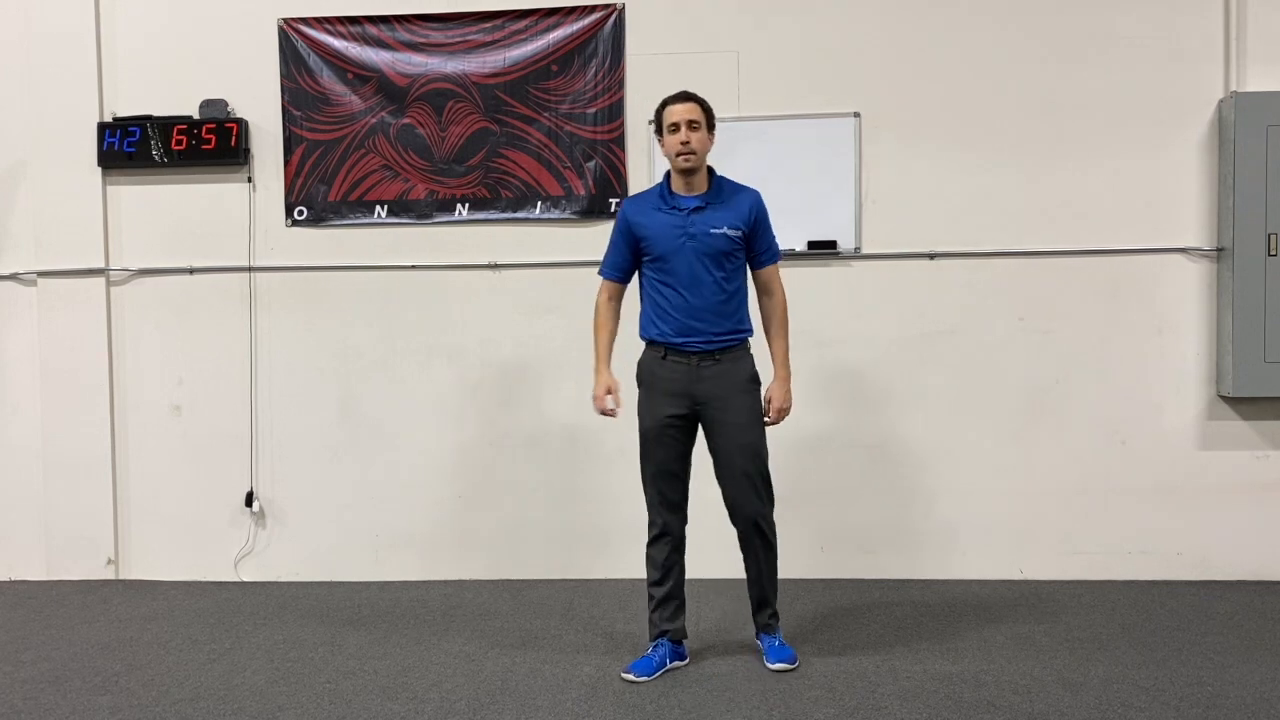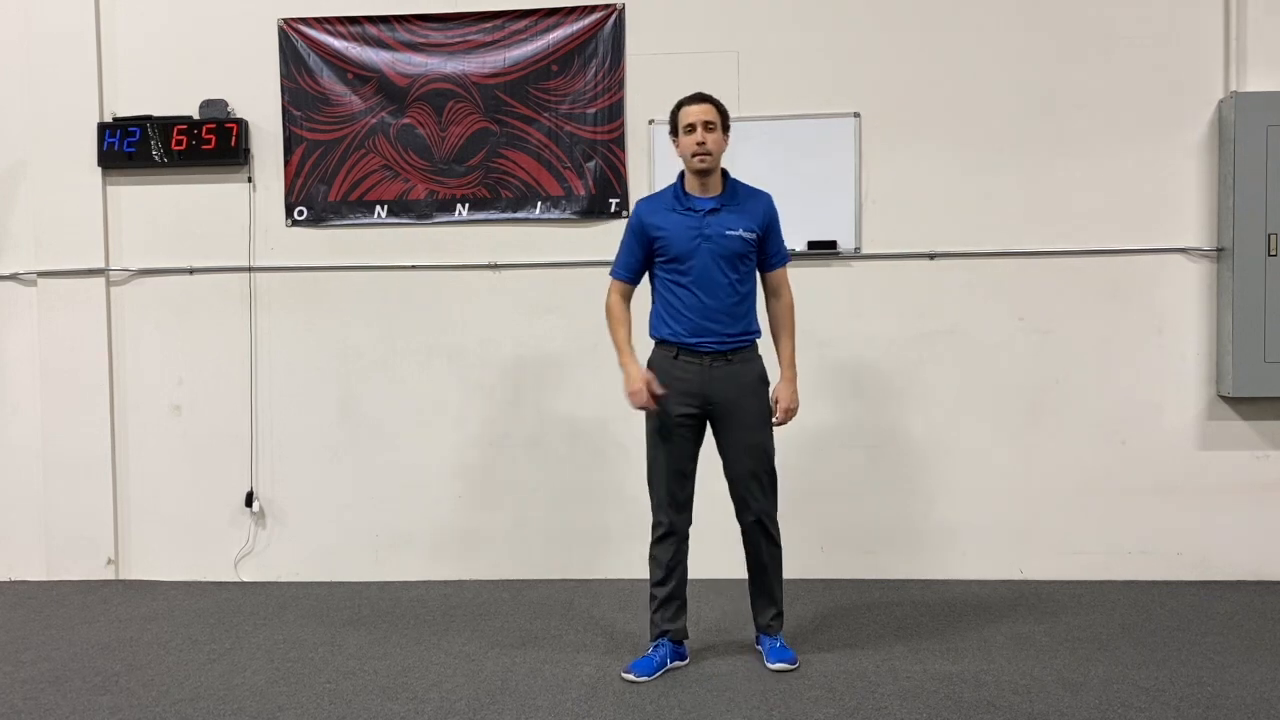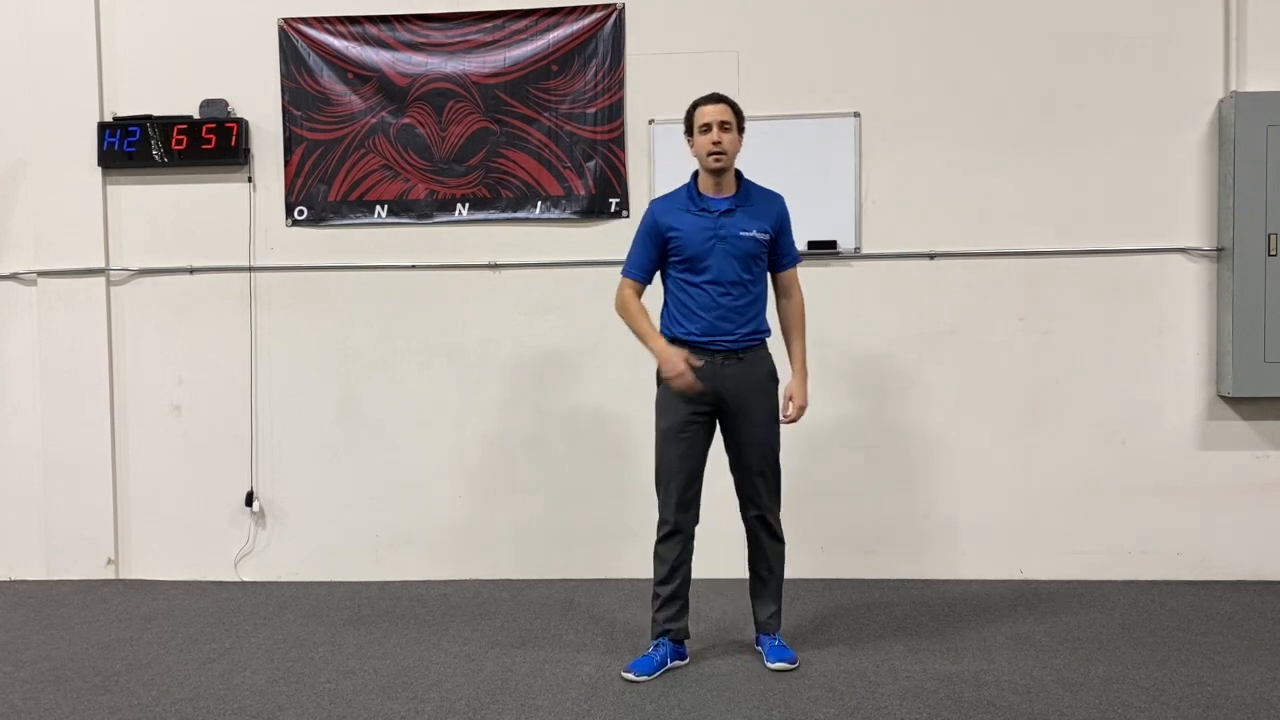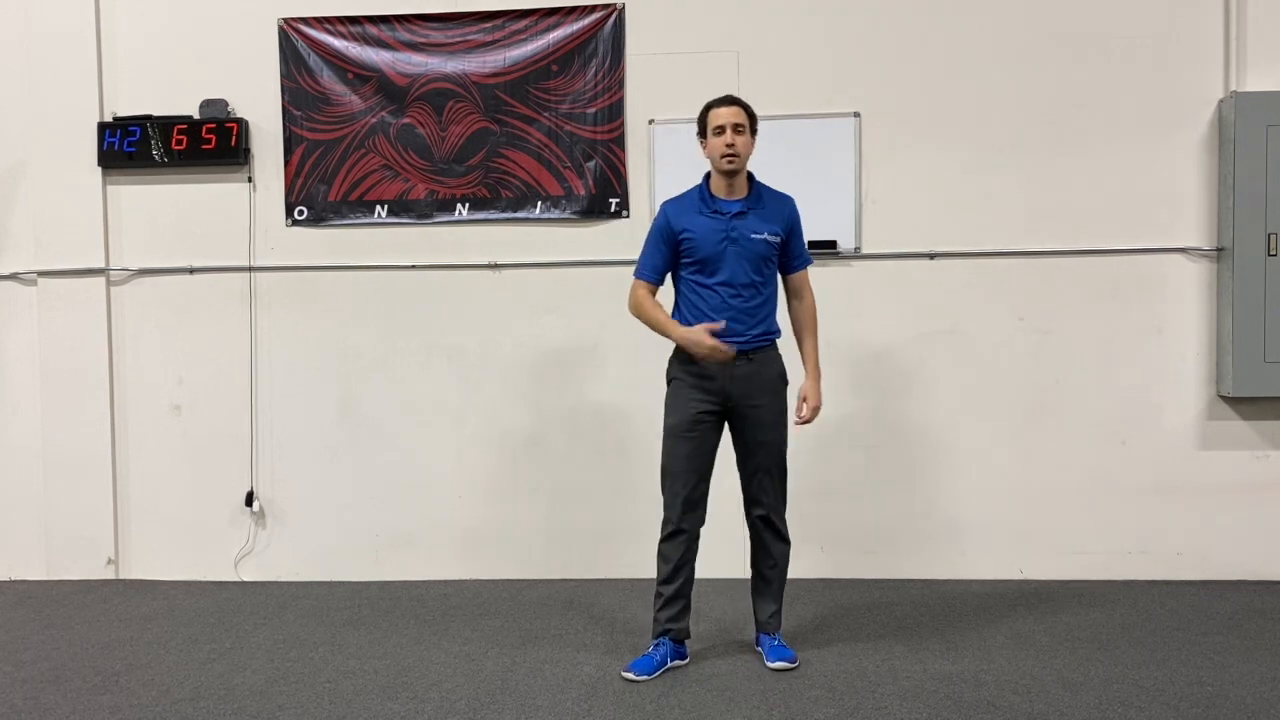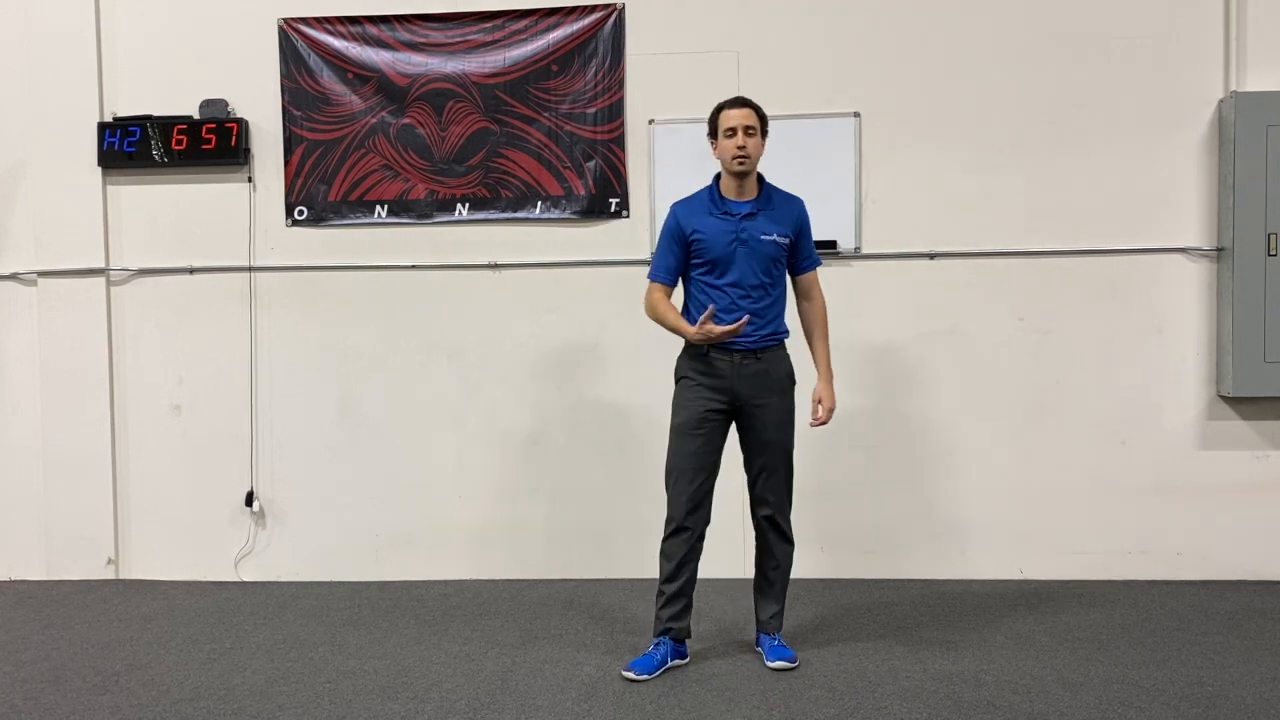
dt=0.1s
person 1, frame 1
left shoulder: (746, 204)
right shoulder: (636, 213)
left elbow: (771, 292)
right elbow: (608, 295)
left wrist: (781, 374)
right wrist: (603, 370)
left hip: (731, 371)
right hip: (663, 373)
left knee: (752, 510)
right knee: (665, 515)
left ankle: (768, 629)
right ankle: (666, 638)
person 1, frame 2
left shoulder: (757, 207)
right shoulder: (649, 214)
left elbow: (778, 294)
right elbow: (618, 295)
left wrist: (788, 375)
right wrist: (629, 364)
left hip: (741, 371)
right hip: (673, 372)
left knee: (757, 510)
right knee: (670, 515)
left ankle: (769, 629)
right ankle: (668, 638)
person 1, frame 3
left shoulder: (770, 208)
right shoulder: (664, 212)
left elbow: (789, 294)
right elbow: (627, 294)
left wrist: (799, 374)
right wrist: (660, 350)
left hip: (751, 370)
right hip: (685, 373)
left knee: (762, 509)
right knee: (675, 511)
left ankle: (769, 630)
right ankle: (669, 638)
person 1, frame 4
left shoulder: (781, 210)
right shoulder: (676, 213)
left elbow: (800, 295)
right elbow: (640, 295)
left wrist: (812, 374)
right wrist: (683, 336)
left hip: (761, 371)
right hip: (694, 373)
left knee: (767, 509)
right knee: (681, 511)
left ankle: (769, 630)
right ankle: (669, 637)
person 1, frame 5
left shoulder: (791, 211)
right shoulder: (685, 214)
left elbow: (810, 297)
right elbow: (655, 298)
left wrist: (824, 375)
right wrist: (694, 330)
left hip: (769, 371)
right hip: (702, 372)
left knee: (773, 509)
right knee: (685, 508)
left ankle: (769, 630)
right ankle: (670, 636)
